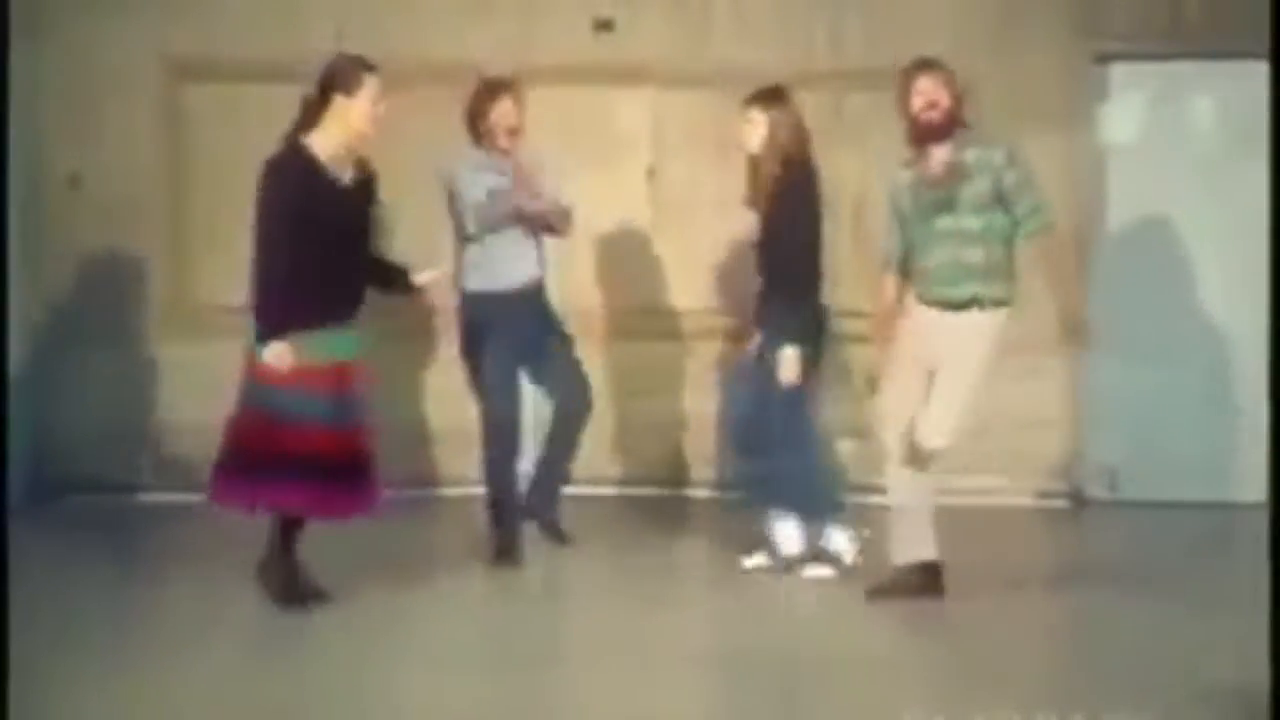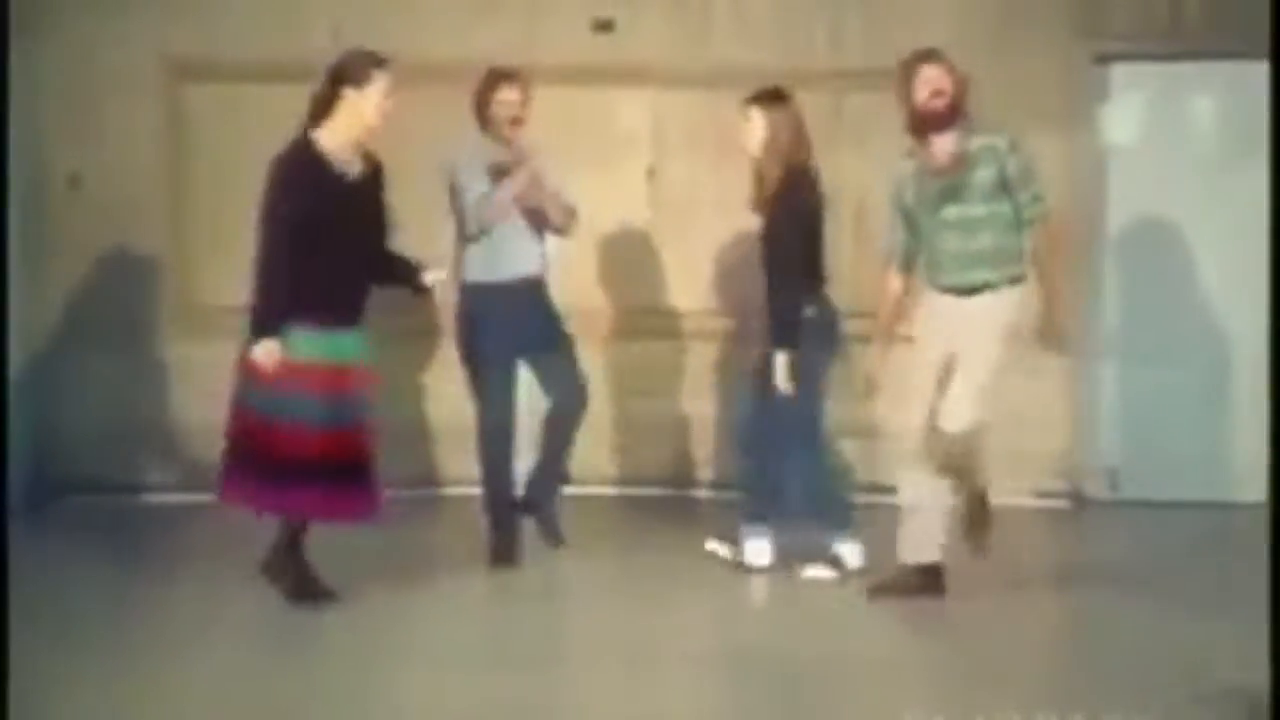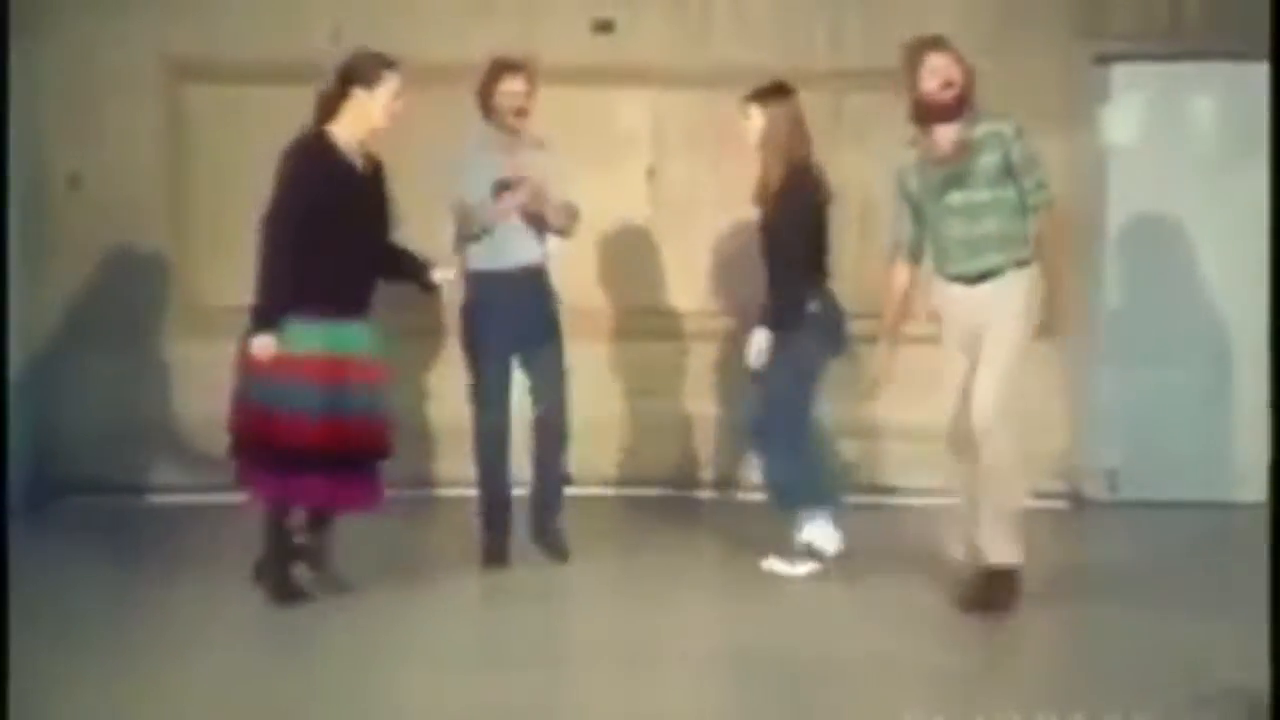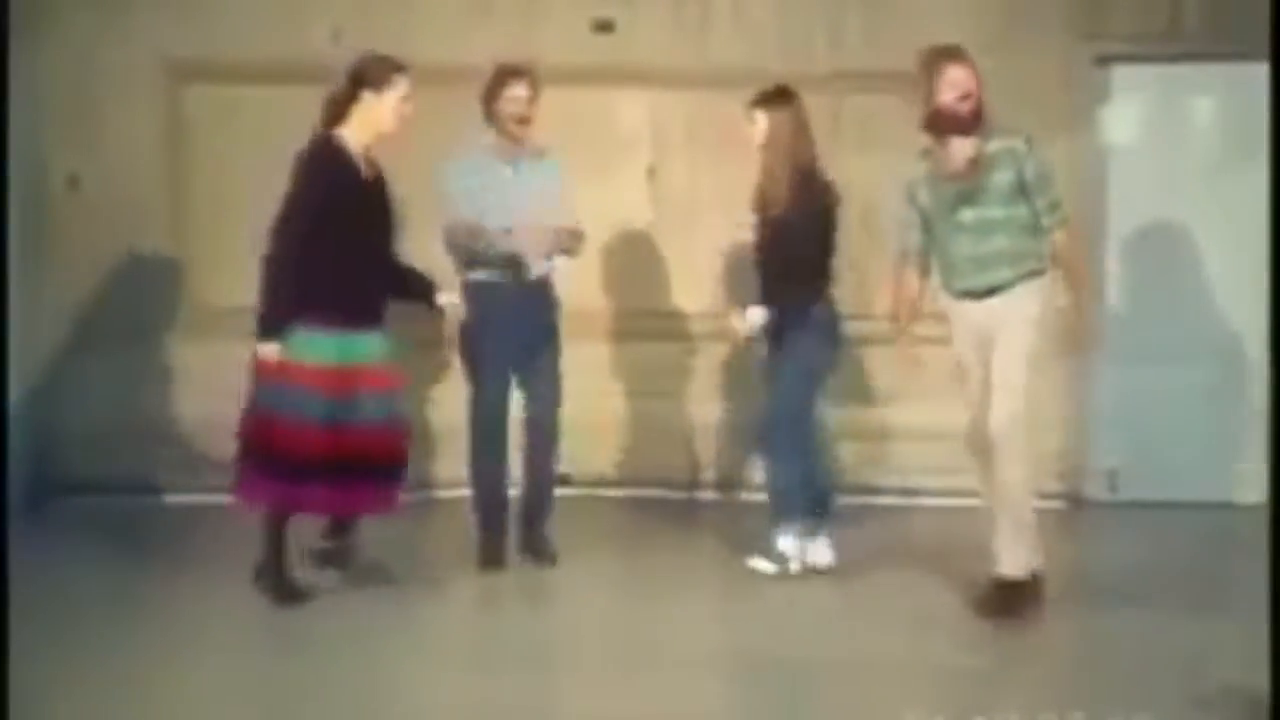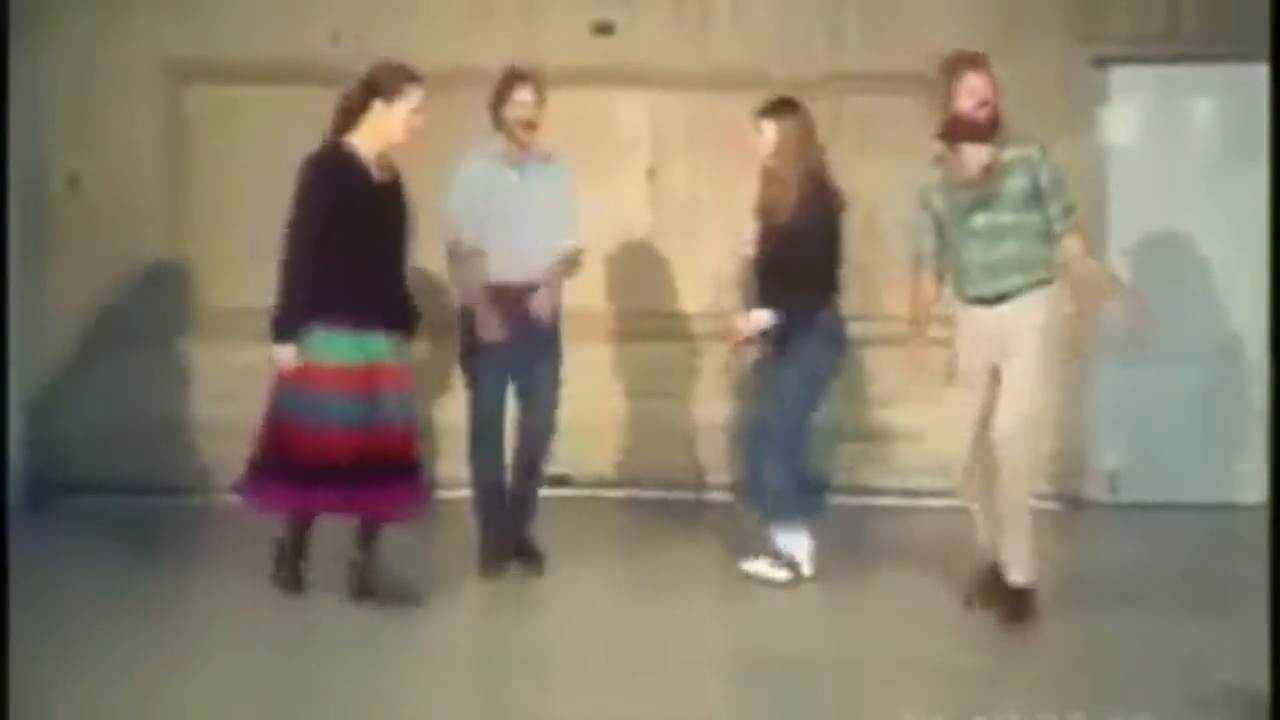
dt=0.1s
person 1, frame 1
left shoulder: (996, 160)
right shoulder: (904, 182)
left elbow: (1035, 233)
right elbow: (893, 267)
left wrist: (1064, 303)
right wrist: (882, 342)
left hip: (977, 319)
right hip: (922, 318)
left knee: (929, 437)
right knee: (895, 434)
right ankle: (917, 561)
person 1, frame 2
left shoulder: (1000, 149)
right shoulder: (908, 178)
left elbow: (1038, 225)
right elbow: (899, 263)
left wrist: (1050, 301)
right wrist: (880, 341)
left hip: (994, 304)
right hip: (939, 308)
left knee: (952, 424)
right knee: (908, 429)
left ankle: (972, 487)
right ankle: (921, 561)
person 1, frame 3
left shoulder: (1003, 136)
right shoulder: (911, 166)
left elbow: (1038, 213)
right elbow: (904, 256)
left wrist: (1047, 290)
right wrist: (886, 337)
left hip: (1006, 290)
right hip: (953, 297)
left knee: (986, 414)
right knee: (959, 431)
left ankle: (1002, 560)
right ankle: (983, 554)
person 1, frame 4
left shoulder: (1014, 151)
right shoulder: (919, 177)
left elbow: (1053, 228)
right elbow: (911, 261)
left wrist: (1081, 296)
right wrist: (898, 328)
left hip: (1016, 302)
right hip: (961, 311)
left knee: (1005, 427)
right knee: (983, 436)
left ankle: (1018, 574)
right ankle: (1018, 563)
person 1, frame 5
left shoulder: (1030, 160)
right shoulder: (935, 183)
left elbow: (1066, 236)
right elbow: (928, 264)
left wrist: (1112, 286)
right wrist: (919, 331)
left hip: (1027, 313)
right hip: (972, 320)
left knee: (1013, 436)
right knee: (964, 445)
left ankle: (1019, 578)
right ankle: (999, 557)
person 2, frame 1
left shoulder: (361, 174)
right shoulder: (288, 169)
right elbow: (270, 258)
left wrist: (406, 278)
right wrist: (272, 334)
left hip: (336, 330)
right hip: (293, 333)
left knee: (326, 444)
right knee: (296, 441)
left ankle: (284, 554)
right ankle: (279, 562)
person 2, frame 2
left shoulder: (370, 170)
right shoulder: (297, 164)
right elbow: (275, 251)
left wrist: (416, 275)
right wrist: (267, 331)
left hip: (344, 328)
right hip: (299, 328)
left knee: (334, 445)
right knee: (295, 446)
left ankle: (291, 552)
right ankle: (289, 559)
person 2, frame 3
left shoulder: (369, 167)
right shoulder: (308, 156)
right elbow: (277, 243)
left wrist: (425, 273)
right wrist: (265, 322)
left hip: (350, 320)
right hip: (301, 321)
left knee: (348, 436)
right knee: (294, 436)
left ankle: (312, 536)
right ankle: (274, 557)
person 2, frame 4
left shoulder: (372, 170)
right shoulder: (320, 161)
right elbow: (285, 247)
left wrist: (428, 292)
right wrist: (271, 327)
left hip: (361, 329)
right hip: (310, 328)
left knee: (368, 444)
right knee: (300, 444)
left ankle: (338, 539)
right ankle: (271, 562)
person 2, frame 5
left shoulder: (390, 177)
right shoulder: (327, 168)
right elbow: (301, 253)
left wrist: (407, 322)
right wrist: (287, 333)
left hip: (377, 335)
right hip: (329, 332)
left knee: (384, 451)
right knee: (319, 447)
left ankle: (367, 566)
right ankle: (292, 549)
person 3, frame 1
left shoulder: (535, 173)
right shoulder: (463, 176)
left elbow: (562, 223)
right elbow: (473, 224)
left wrist: (540, 196)
right wrist: (515, 194)
left hip: (532, 303)
right hip: (484, 309)
left knee: (575, 397)
right knee: (500, 419)
left ankle: (541, 499)
right ankle: (505, 528)
person 3, frame 2
left shoulder: (535, 162)
right shoulder: (466, 165)
left elbow: (566, 222)
right elbow: (473, 221)
left wrist: (539, 181)
right wrist: (515, 182)
left hip: (531, 295)
right hip: (484, 300)
left knee: (571, 394)
right knee: (496, 417)
left ankle: (539, 495)
right ankle: (503, 529)
person 3, frame 3
left shoulder: (541, 156)
right shoulder: (471, 158)
left elbow: (567, 223)
right elbow: (469, 223)
left wrist: (542, 191)
right wrist: (517, 195)
left hip: (534, 286)
right hip: (488, 290)
left knee: (552, 406)
right knee: (492, 413)
left ankle: (545, 515)
right ankle: (495, 530)
person 3, frame 4
left shoulder: (548, 165)
right shoulder: (466, 166)
left elbow: (572, 236)
right elbow: (456, 238)
left wrist: (547, 236)
right wrist: (506, 242)
left hip: (537, 297)
right hip: (488, 298)
left knee: (545, 414)
right knee: (489, 417)
left ankle: (533, 525)
right ankle: (491, 533)
person 3, frame 5
left shoulder: (557, 171)
right shoulder: (473, 170)
left elbow: (570, 248)
right elbow: (459, 251)
left wrist: (552, 286)
right wrist: (481, 308)
left hip: (537, 306)
right hip: (488, 305)
left knee: (539, 421)
right knee: (487, 421)
left ankle: (518, 529)
right ankle: (492, 535)
person 4, frame 1
left shoulder: (793, 185)
right shoulder: (777, 185)
left elbow: (801, 269)
left wrist: (793, 341)
left hip: (792, 328)
right hip: (780, 324)
left knee: (776, 430)
right knee: (757, 427)
left ankle: (836, 539)
right ankle: (787, 538)
person 4, frame 2
left shoulder: (792, 190)
right shoulder: (787, 188)
left elbow: (792, 272)
left wrist: (783, 347)
left hip: (802, 324)
right hip: (797, 323)
left knee: (795, 435)
right knee: (764, 432)
left ankle: (843, 547)
right ankle: (757, 543)
person 4, frame 3
left shoulder: (796, 185)
right shoulder: (789, 182)
left elbow: (793, 265)
left wrist: (766, 326)
right wrist: (772, 323)
left hip: (806, 319)
right hip: (798, 318)
left knee: (781, 426)
right knee: (777, 425)
left ankle: (817, 534)
right ankle: (815, 531)
person 4, frame 4
left shoulder: (809, 191)
right shoulder: (780, 188)
left elbow: (810, 267)
left wrist: (765, 311)
right wrist: (762, 314)
left hip: (809, 325)
right hip: (788, 325)
left knee: (784, 429)
right knee: (789, 431)
left ankle: (799, 544)
right ankle: (807, 541)
person 4, frame 5
left shoulder: (817, 199)
right shoulder: (782, 197)
left elbow: (819, 275)
left wrist: (771, 314)
right wrist: (762, 328)
left hip: (813, 332)
right hip: (789, 332)
left knee: (775, 433)
right knee: (760, 433)
left ankle: (793, 547)
right ankle: (790, 540)
